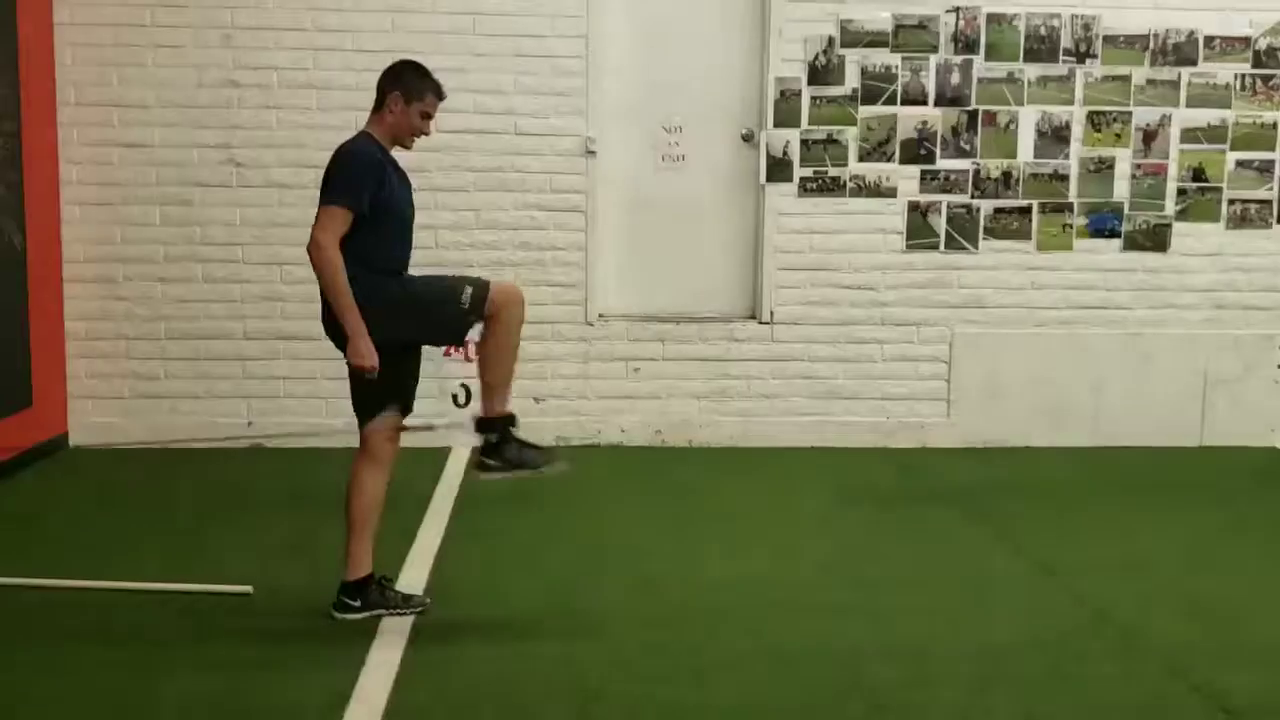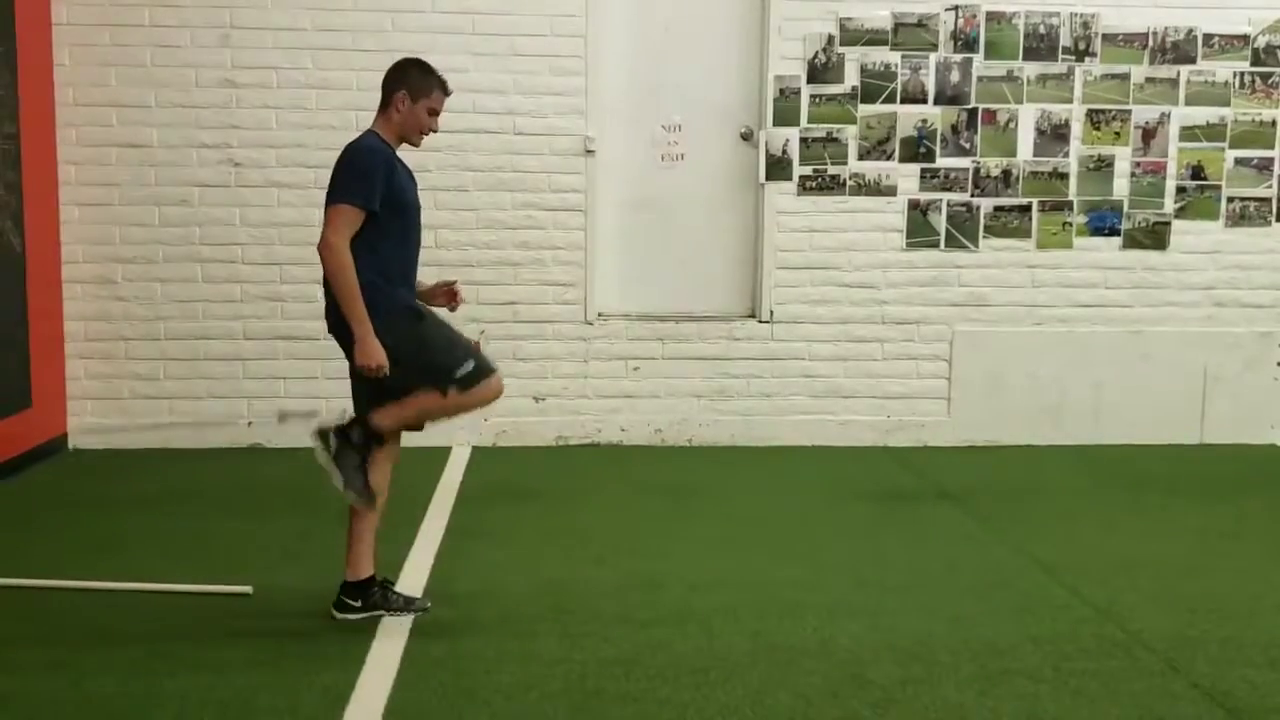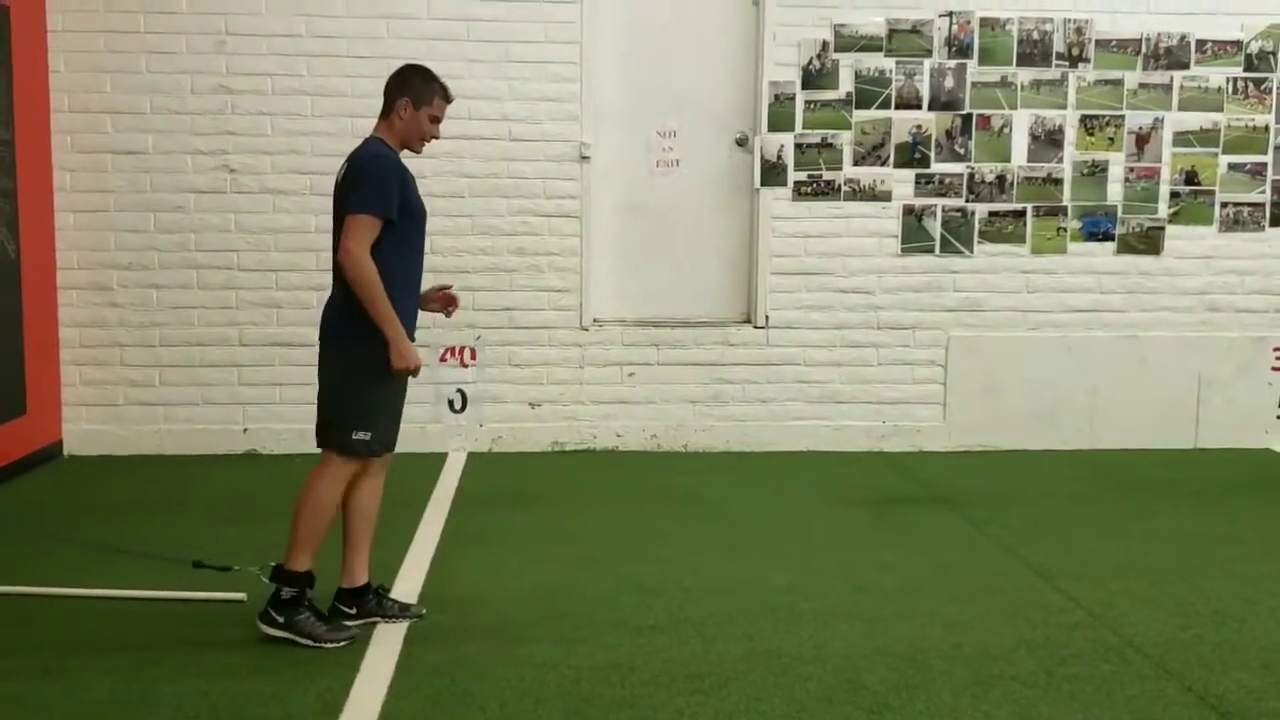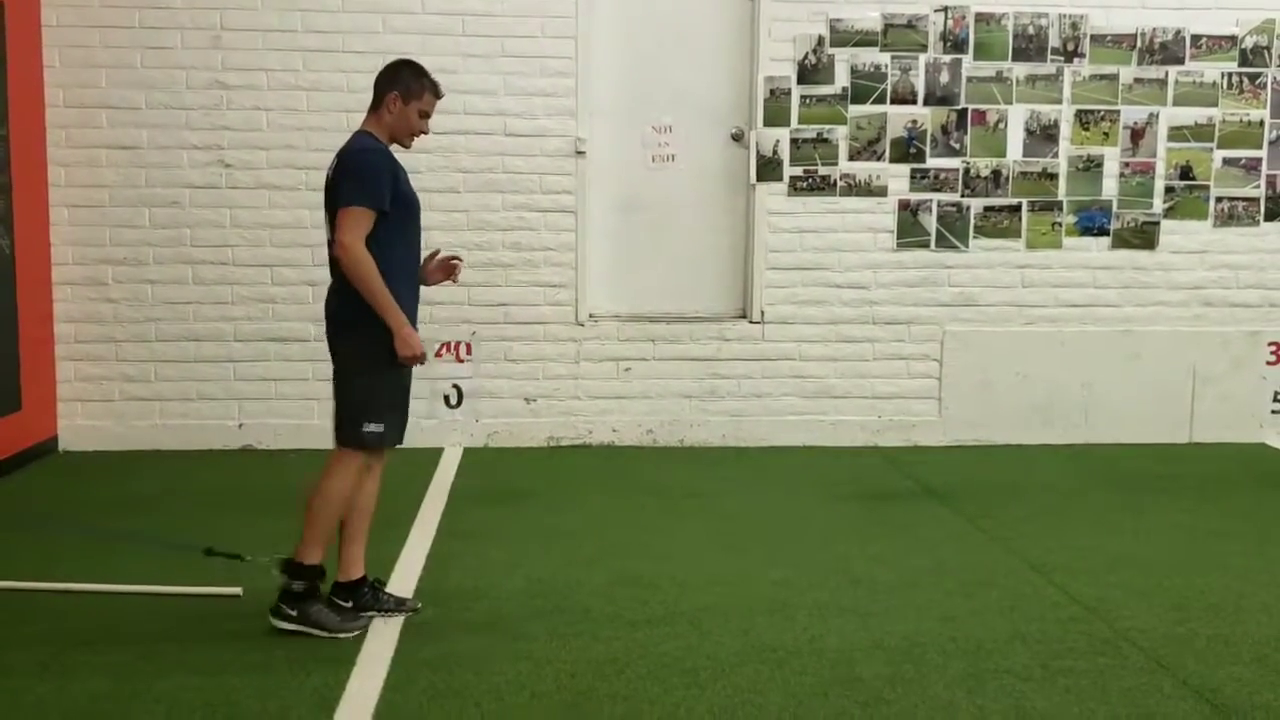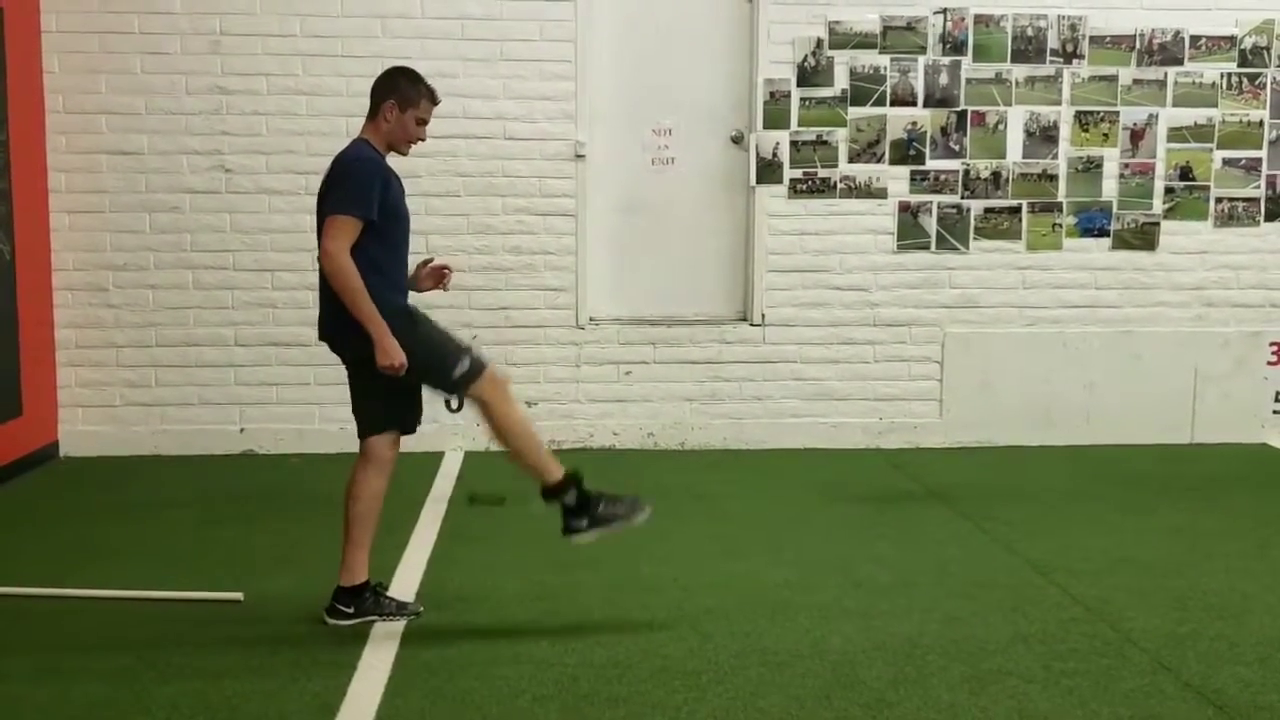
dt=1s
person 1, frame 1
left shoulder: (382, 163)
right shoulder: (358, 159)
right elbow: (323, 245)
right wrist: (356, 335)
left hip: (385, 311)
right hip: (370, 312)
left knee: (380, 443)
right knee: (506, 301)
left ankle: (359, 586)
right ankle: (496, 436)
person 1, frame 2
left shoulder: (387, 163)
right shoulder: (367, 157)
right elbow: (333, 244)
left wrist: (423, 293)
right wrist: (365, 335)
left hip: (388, 314)
right hip: (377, 321)
left knee: (385, 446)
right knee: (483, 384)
left ankle: (360, 586)
right ankle: (355, 434)
person 1, frame 3
left shoulder: (377, 165)
right shoulder: (378, 166)
right elbow: (354, 255)
left wrist: (419, 299)
right wrist: (398, 336)
left hip: (370, 337)
right hip: (365, 340)
left knee: (371, 462)
right knee: (344, 460)
left ankle: (355, 592)
right ankle: (286, 597)
person 1, frame 4
left shoulder: (370, 159)
right shoulder: (369, 159)
right elbow: (348, 247)
left wrist: (417, 274)
right wrist: (400, 325)
left hip: (368, 330)
right hip: (373, 335)
left knee: (359, 453)
right knee: (362, 455)
left ankle: (350, 586)
right ankle: (299, 591)
person 1, frame 5
left shoulder: (369, 168)
right shoulder: (360, 167)
right elbow: (334, 255)
left wrist: (410, 280)
right wrist: (381, 335)
left hip: (368, 327)
right hip: (371, 326)
left knee: (379, 451)
right knee: (487, 385)
left ankle: (352, 591)
right ankle: (575, 502)
